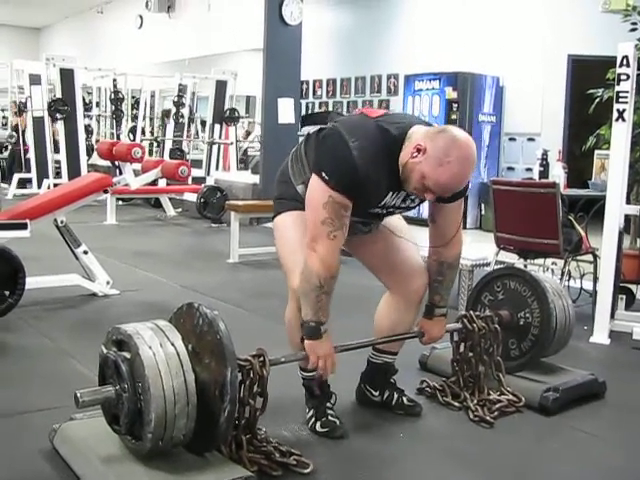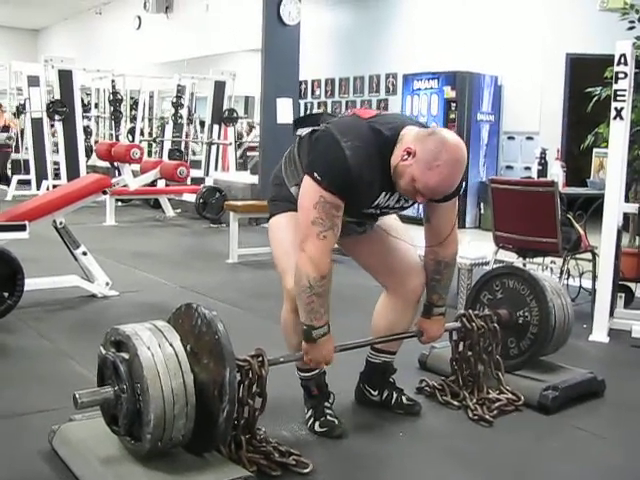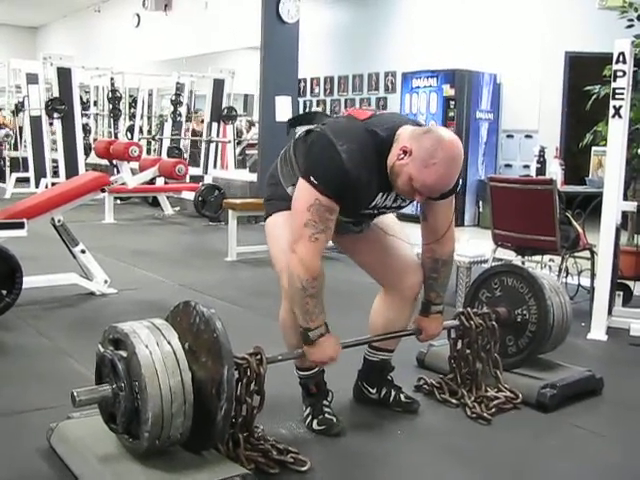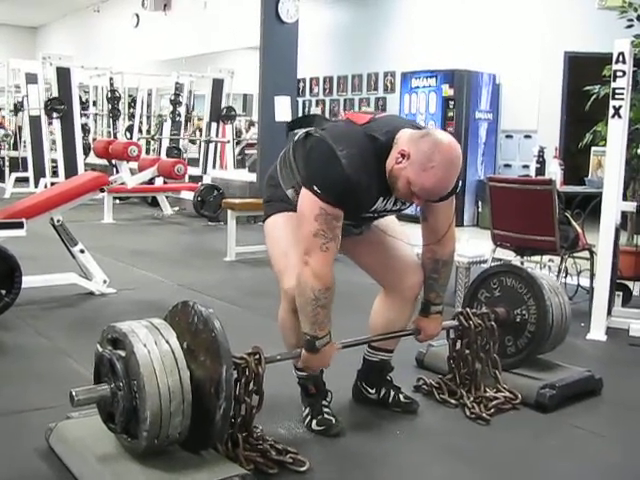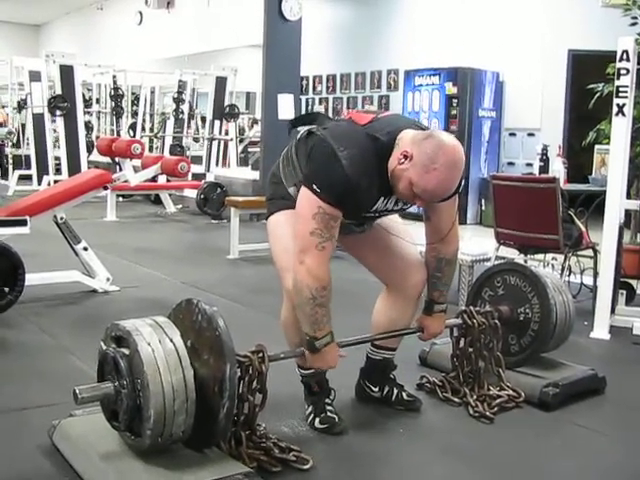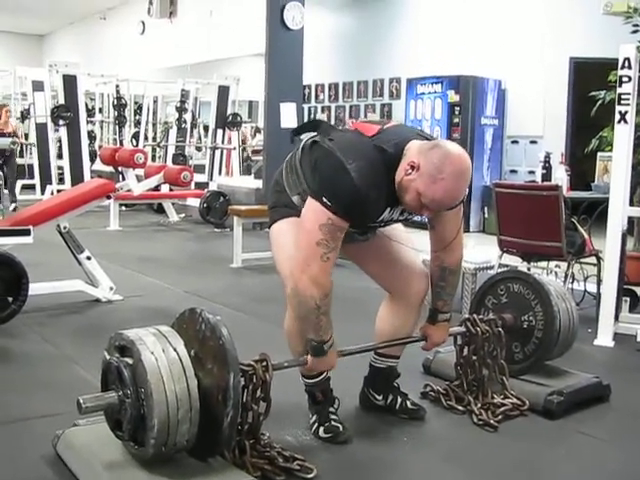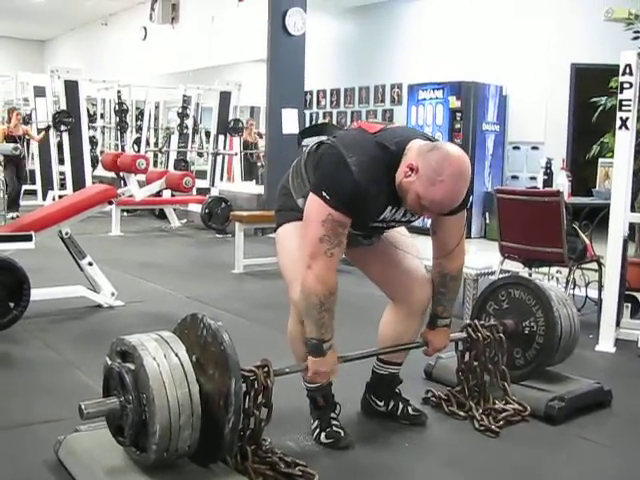
dt=0.4s
person 1, frame 1
left shoulder: (446, 168)
right shoulder: (352, 153)
left elbow: (446, 243)
right elbow: (321, 251)
left wrist: (436, 311)
right wrist: (316, 333)
left hip: (367, 207)
right hip: (302, 193)
left knee: (413, 281)
right knee: (304, 287)
left ankle: (376, 381)
right ankle: (317, 395)
person 1, frame 2
left shoulder: (440, 168)
right shoulder: (345, 154)
left elbow: (442, 242)
right elbow: (314, 252)
left wrist: (435, 311)
right wrist: (317, 335)
left hip: (363, 208)
right hip: (297, 195)
left knee: (411, 280)
right knee: (299, 288)
left ankle: (375, 381)
right ankle: (315, 393)
person 1, frame 3
left shoulder: (436, 165)
right shoulder: (341, 157)
left elbow: (439, 239)
right elbow: (304, 253)
left wrist: (433, 309)
right wrist: (316, 334)
left hip: (359, 205)
right hip: (293, 193)
left knee: (409, 278)
right knee: (297, 286)
left ankle: (373, 379)
right ankle: (313, 392)
person 1, frame 4
left shoulder: (435, 167)
right shoulder: (341, 163)
left elbow: (439, 241)
right elbow: (315, 264)
left wrist: (433, 309)
right wrist: (318, 343)
left hip: (359, 205)
right hip: (294, 195)
left knee: (409, 278)
right knee: (298, 288)
left ankle: (372, 380)
right ankle: (312, 393)
person 1, frame 5
left shoulder: (437, 167)
right shoulder: (342, 164)
left elbow: (443, 240)
right elbow: (310, 264)
left wrist: (436, 308)
right wrist: (321, 343)
left hip: (360, 203)
right hip: (295, 192)
left knee: (412, 275)
right knee: (298, 286)
left ankle: (375, 377)
right ankle: (315, 391)
person 1, frame 6
left shoulder: (444, 176)
right shoulder: (351, 176)
left elbow: (447, 249)
right elbow: (311, 274)
left wrist: (440, 317)
right wrist: (322, 347)
left hip: (365, 209)
right hip: (299, 198)
left knee: (414, 283)
right knee: (302, 294)
left ankle: (379, 386)
right ankle: (320, 399)
person 1, frame 7
left shoulder: (446, 180)
right shoulder: (350, 172)
left elbow: (449, 255)
right elbow: (318, 268)
left wrist: (440, 322)
right wrist: (321, 349)
left hip: (371, 216)
right hip: (304, 205)
left knee: (417, 291)
right knee: (304, 298)
left ankle: (381, 392)
right ankle: (321, 405)
